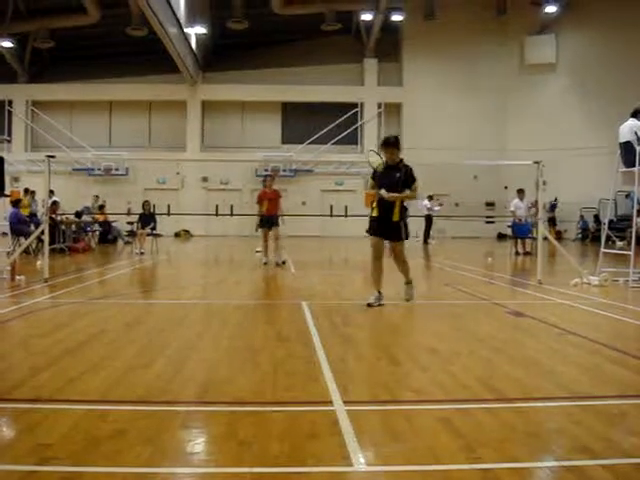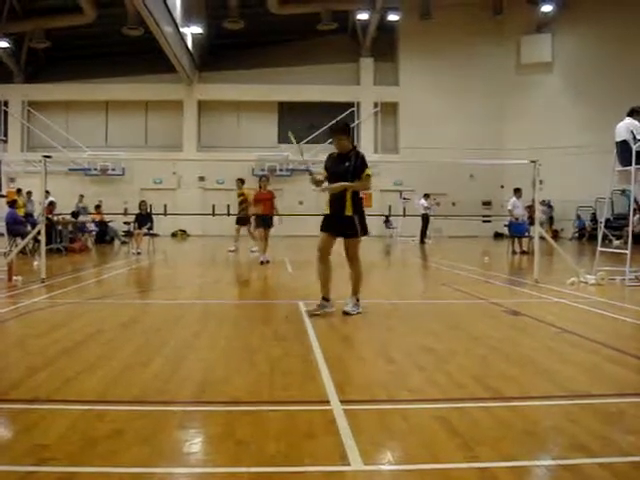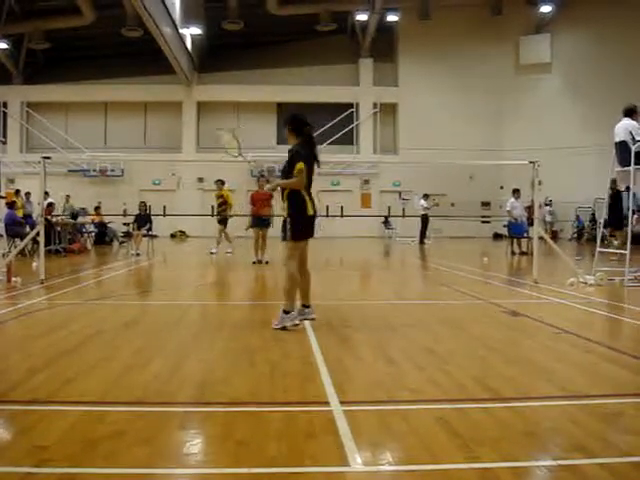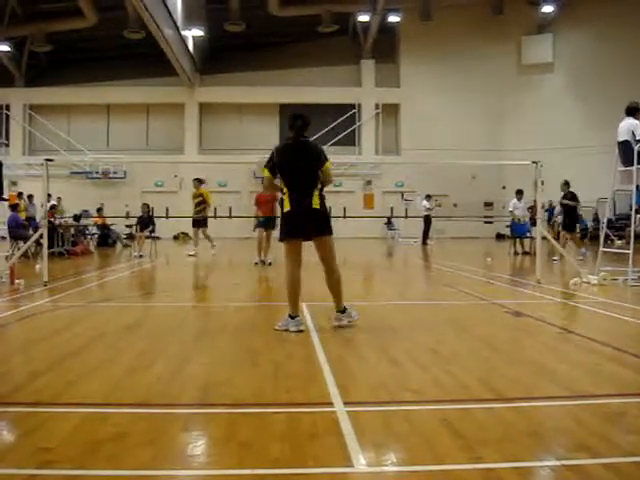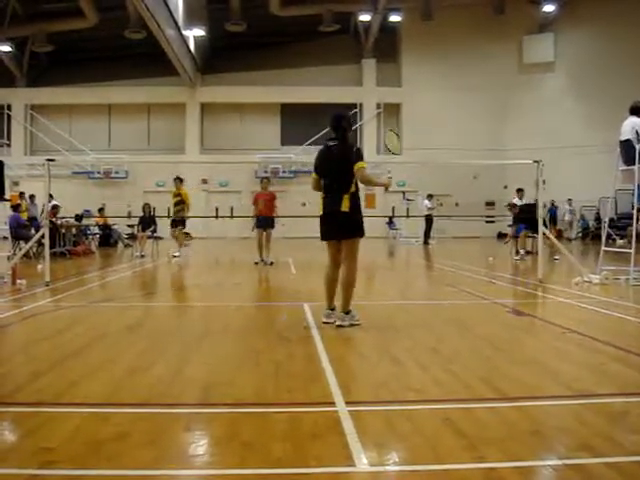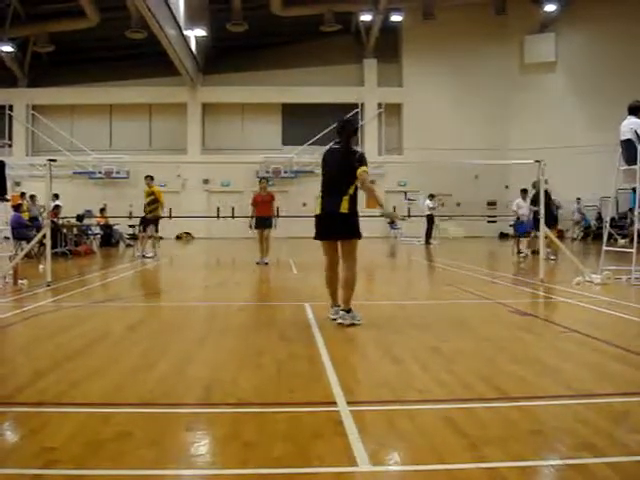
dt=0.7s
person 1, frame 1
left shoulder: (406, 170)
right shoulder: (378, 169)
left elbow: (414, 194)
right elbow: (370, 189)
left wrist: (398, 196)
right wrist: (374, 193)
left hip: (396, 218)
right hip: (377, 216)
left knee: (397, 255)
right knee: (375, 254)
left ankle: (408, 282)
right ankle: (378, 293)
person 1, frame 2
left shoulder: (358, 158)
right shoulder: (331, 158)
left elbow: (366, 185)
right elbow: (326, 180)
left wrist: (344, 185)
right wrist: (318, 181)
left hip: (352, 213)
right hip: (332, 211)
left knee: (352, 256)
right knee: (322, 252)
left ankle: (355, 300)
right ankle: (325, 301)
person 1, frame 3
left shoulder: (297, 151)
right shoulder: (307, 151)
left elbow: (300, 182)
left wrist: (276, 184)
right wrist: (282, 185)
left hip: (298, 211)
right hip: (307, 210)
left knee: (291, 261)
right knee: (301, 262)
left ankle: (289, 313)
right ankle: (306, 307)
person 1, frame 4
left shoulder: (279, 152)
right shoulder: (315, 149)
left elbow: (268, 184)
right elbow: (328, 179)
left hip: (292, 210)
right hip: (316, 208)
left knee: (293, 265)
right knee: (329, 262)
left ankle: (293, 318)
right ankle: (341, 312)
person 1, frame 5
left shoulder: (322, 152)
right shoulder: (352, 150)
left elbow: (315, 185)
right elbow: (362, 176)
right wrist: (383, 183)
left hip: (327, 210)
right hip: (347, 209)
left knee: (333, 262)
right knee: (349, 262)
left ankle: (329, 311)
right ankle: (344, 313)
person 1, frame 6
left shoulder: (327, 154)
right shoulder: (356, 156)
right elbow: (364, 183)
right wrist: (382, 207)
left hip: (324, 210)
right hip: (344, 211)
left knee: (331, 261)
right knee: (348, 262)
left ankle: (335, 307)
right ankle: (346, 311)
